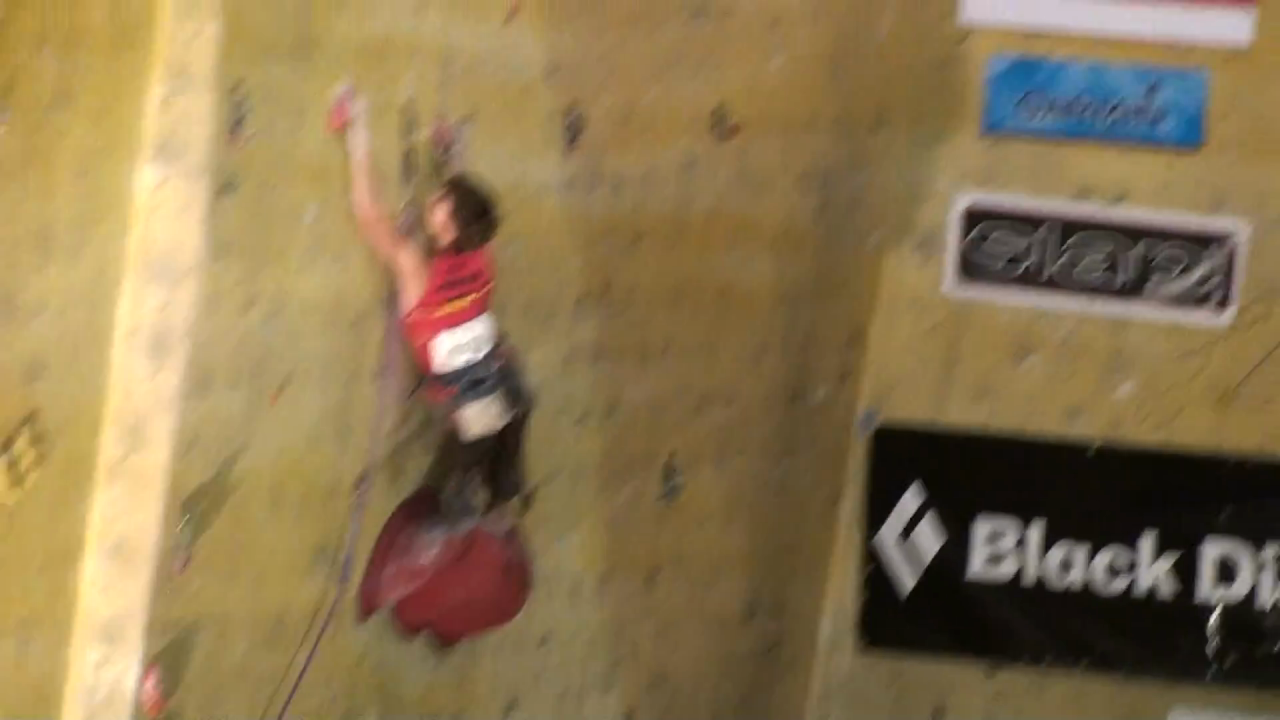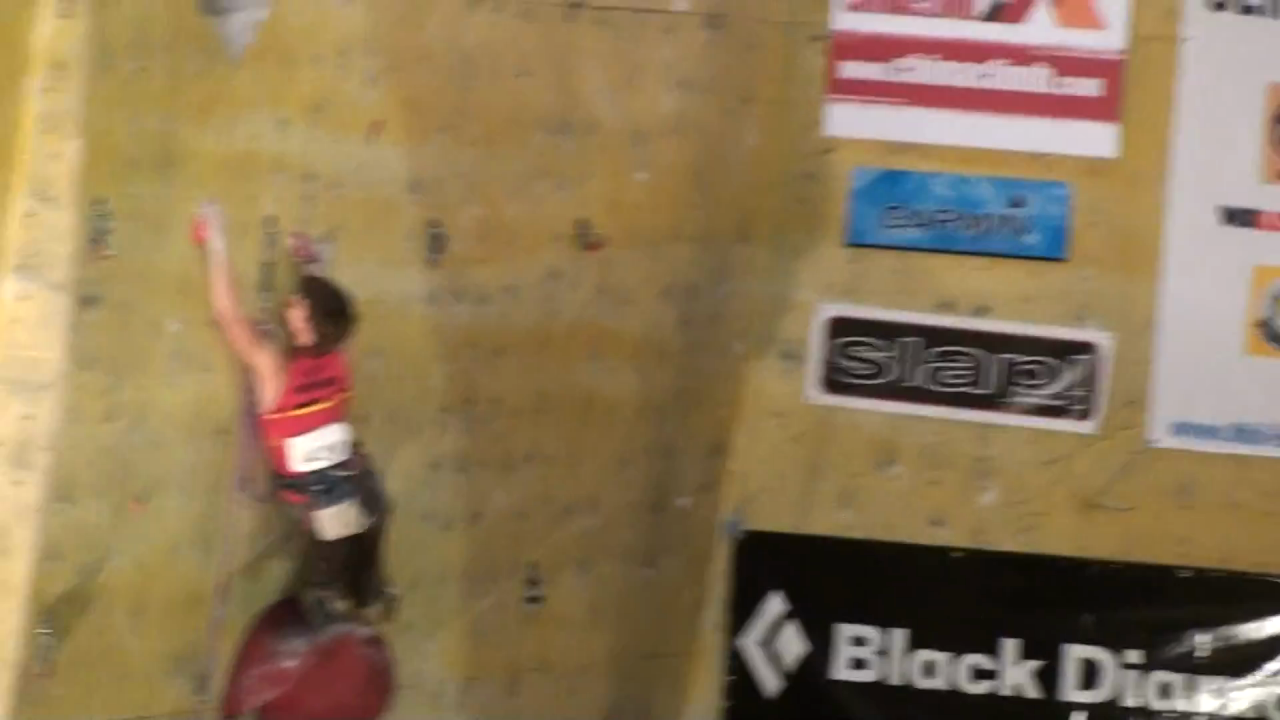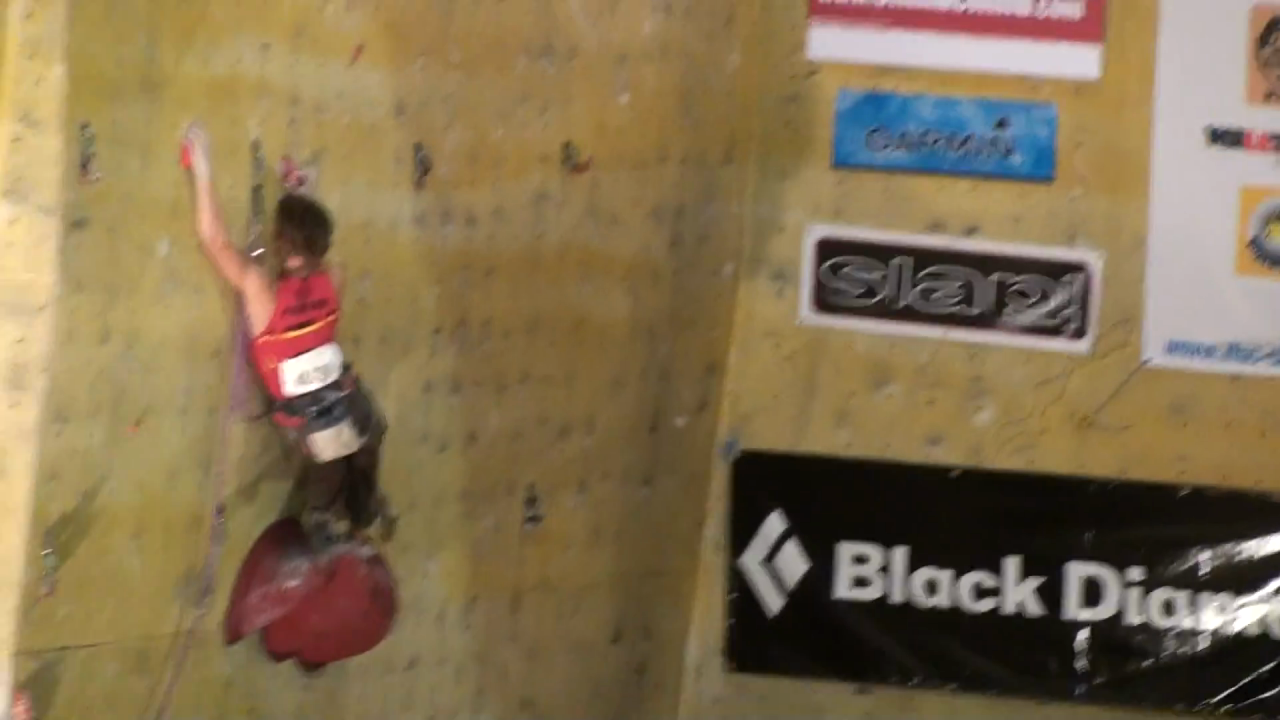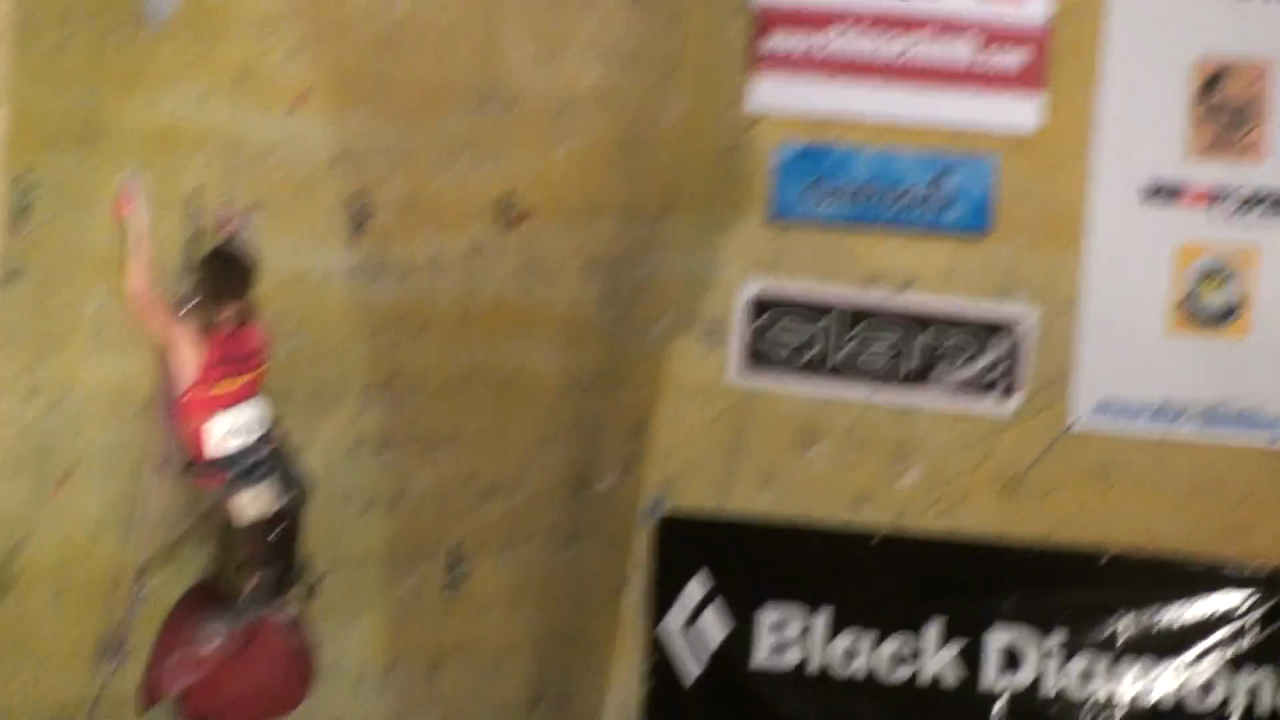
dt=0.2s
person 1, frame 1
left shoulder: (415, 266)
right shoulder: (483, 257)
left elbow: (369, 214)
right elbow: (466, 205)
left wrist: (359, 141)
left hip: (462, 396)
right hip: (502, 381)
right ankle: (502, 499)
person 1, frame 2
left shoulder: (274, 366)
right shoulder: (341, 361)
left elbow: (229, 315)
right elbow: (328, 317)
left wrist: (216, 245)
right wrist: (308, 272)
left hip: (317, 501)
right hip: (358, 486)
right ankle: (365, 600)
person 1, frame 3
left shoulder: (261, 288)
right shoulder: (331, 281)
left elbow: (216, 241)
right elbow: (316, 252)
left wrist: (203, 172)
right wrist: (297, 196)
left hip: (308, 421)
right hip: (349, 405)
left ankle: (326, 519)
right ankle: (362, 517)
person 1, frame 4
left shoulder: (190, 341)
right shoulder: (256, 337)
left elbow: (141, 297)
right elbow: (245, 306)
left wrist: (139, 226)
right wrist: (231, 246)
left hip: (232, 476)
right hip: (267, 465)
left ankle: (256, 580)
right ankle: (280, 581)
